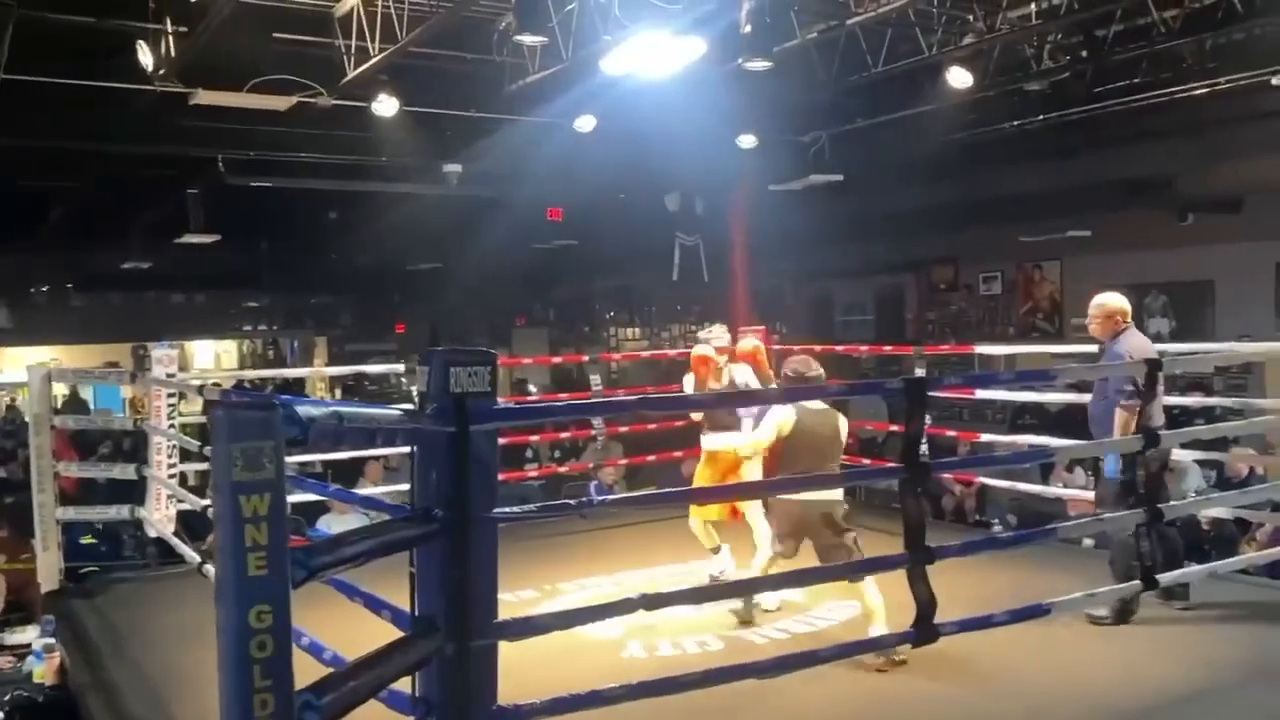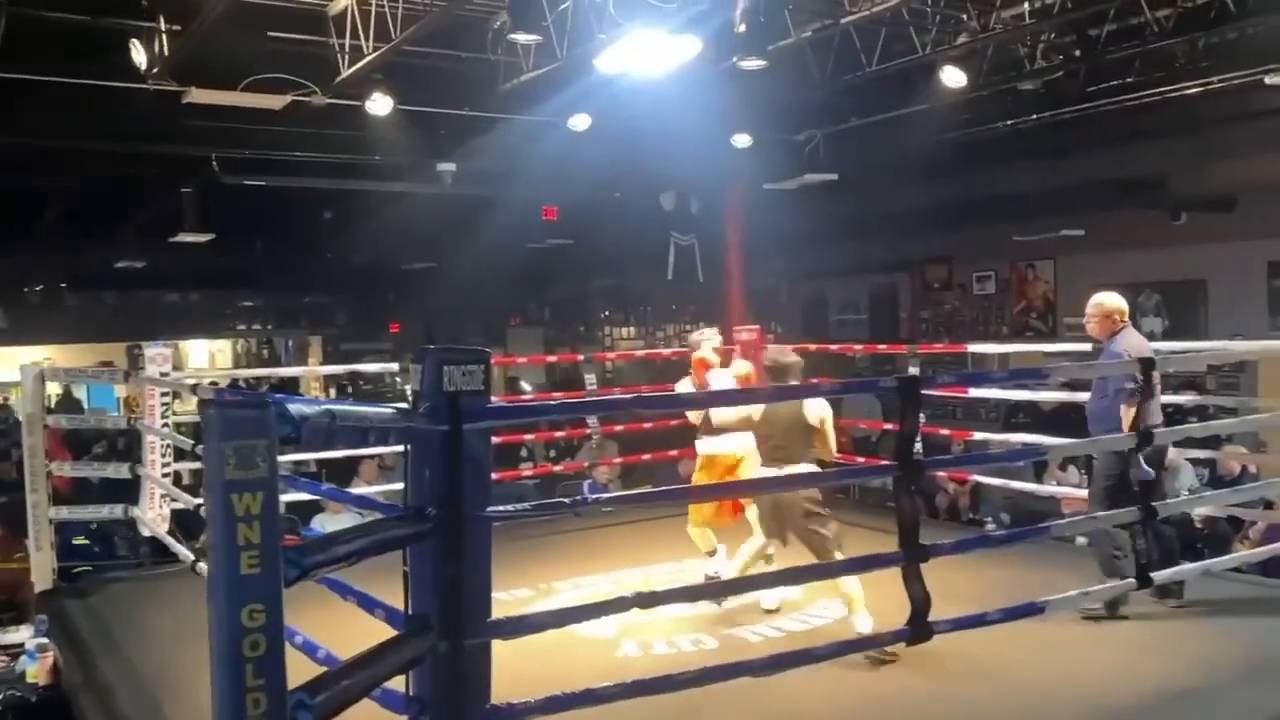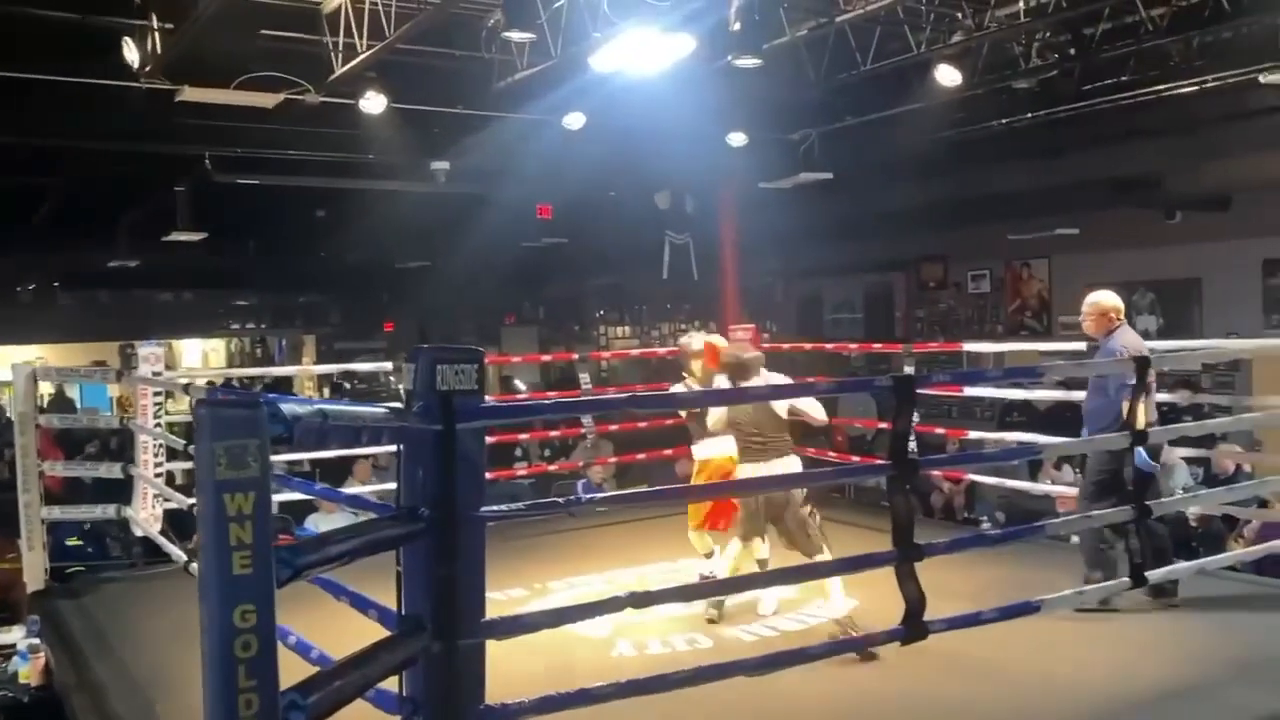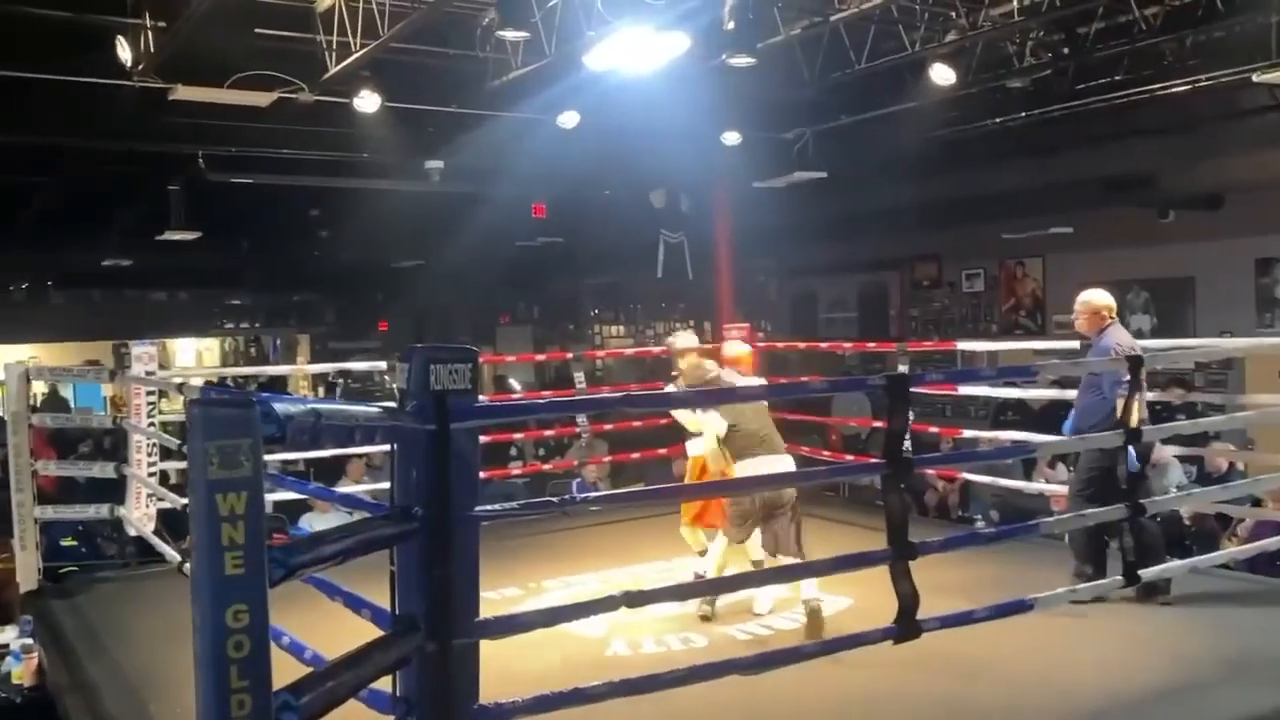
dt=0.1s
person 1, frame 1
left shoulder: (1121, 351)
right shoulder: (1138, 344)
left elbow: (1127, 407)
left wrist: (1115, 453)
right hip: (1151, 445)
left ankle: (1124, 601)
right ankle: (1175, 588)
person 1, frame 2
left shoulder: (1119, 350)
right shoulder: (1134, 343)
left elbow: (1129, 405)
left wrist: (1130, 452)
left hip: (1126, 448)
right hip: (1149, 443)
left ankle: (1115, 593)
right ankle: (1169, 586)
person 1, frame 3
left shoulder: (1117, 348)
right shoulder: (1123, 341)
left elbow: (1132, 400)
left wrist: (1136, 443)
right wrist: (1092, 423)
left hip: (1117, 445)
right hip: (1136, 443)
left knee: (1093, 510)
left ankle: (1101, 584)
right ankle: (1163, 586)
person 1, frame 4
left shoulder: (1110, 345)
right shoulder: (1112, 340)
left elbow: (1126, 397)
left wrist: (1127, 442)
right wrist: (1076, 414)
left hip: (1108, 442)
right hip: (1123, 441)
left knee: (1082, 506)
left ankle: (1090, 579)
right ankle: (1155, 585)
person 2, frame 1
left shoulder: (783, 413)
right shoulder: (838, 419)
left elbow: (748, 449)
left hip: (789, 503)
right hip: (828, 502)
left knee: (777, 550)
left ankle: (747, 603)
right ankle: (880, 638)
person 2, frame 2
left shoulder: (757, 402)
right shoulder: (816, 404)
left elbow: (717, 418)
right elbow: (829, 451)
right hip: (801, 488)
left knee: (765, 537)
right knee: (835, 559)
left ankle: (727, 580)
right ankle: (864, 629)
person 2, frame 3
right shoulder: (782, 387)
left elbow: (715, 425)
right elbow: (820, 418)
left hip: (751, 482)
right hip: (786, 484)
left knee: (743, 539)
right knee: (818, 552)
left ankle: (715, 602)
right ankle: (841, 617)
person 2, frame 4
left shoulder: (713, 418)
right shoulder: (748, 388)
left elbow: (717, 464)
left hip: (753, 480)
right hip: (785, 476)
left knee: (726, 535)
right knee: (789, 553)
left ankle: (708, 599)
right ankle: (810, 601)
person 3, frame 1
left shoulder: (742, 371)
right shoulder: (691, 379)
right elbow: (696, 414)
right wrist: (702, 379)
right hip: (714, 451)
left knee: (753, 512)
right knee: (697, 520)
right ankle: (721, 557)
person 3, frame 2
left shoulder: (730, 376)
right shoulder: (685, 385)
right elbow: (695, 417)
right wrist: (701, 384)
left hip: (743, 451)
right hip: (711, 455)
right knee: (695, 524)
right ankle: (716, 558)
person 3, frame 3
left shoulder: (721, 380)
right shoulder: (678, 392)
right elbow: (694, 415)
left hip: (739, 454)
right hip: (709, 460)
right knee: (696, 530)
right ankle: (711, 558)
person 3, frame 4
right shoulder: (672, 391)
right elbow: (693, 424)
right hip: (701, 456)
right knee: (687, 524)
left ankle: (763, 584)
right ankle: (706, 558)
